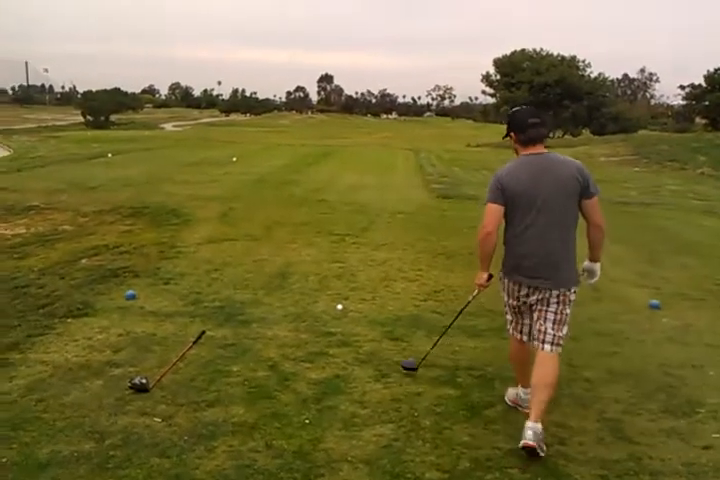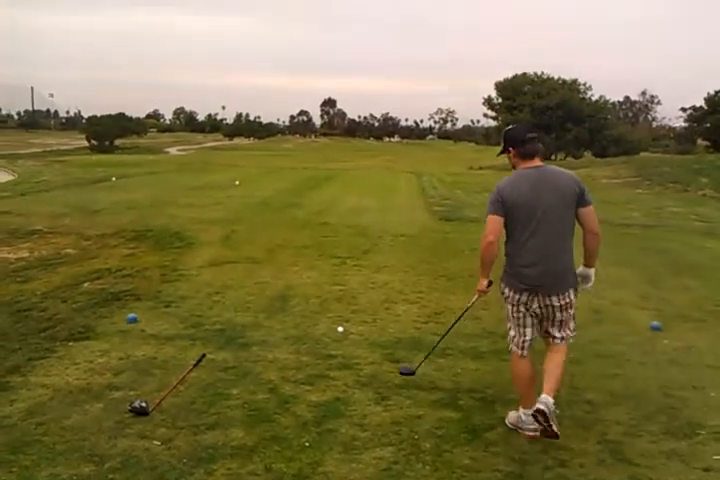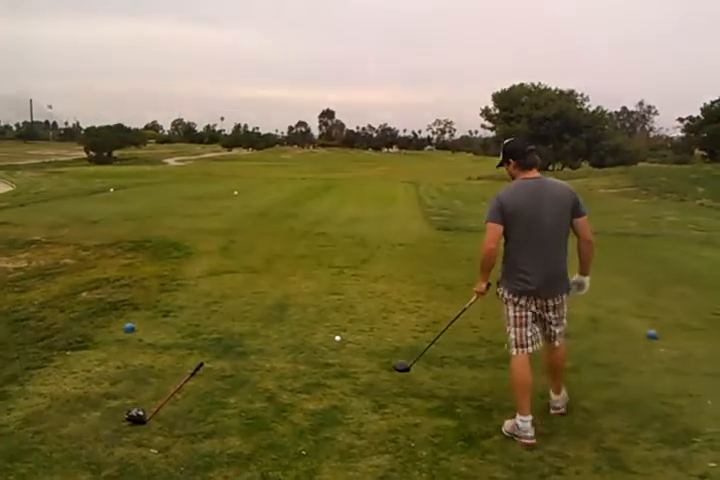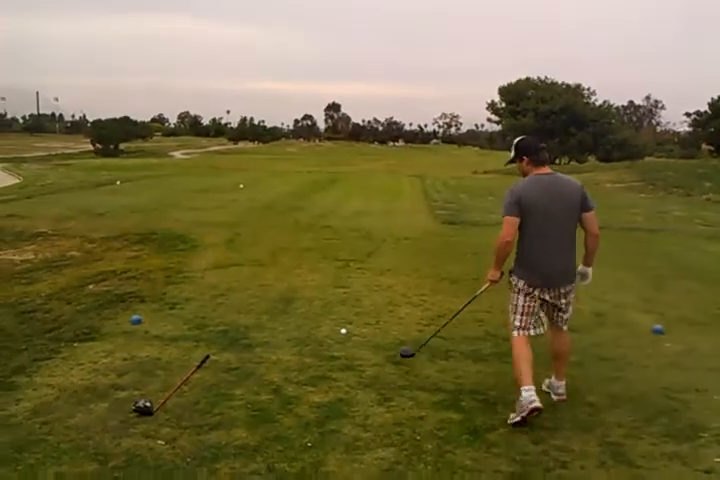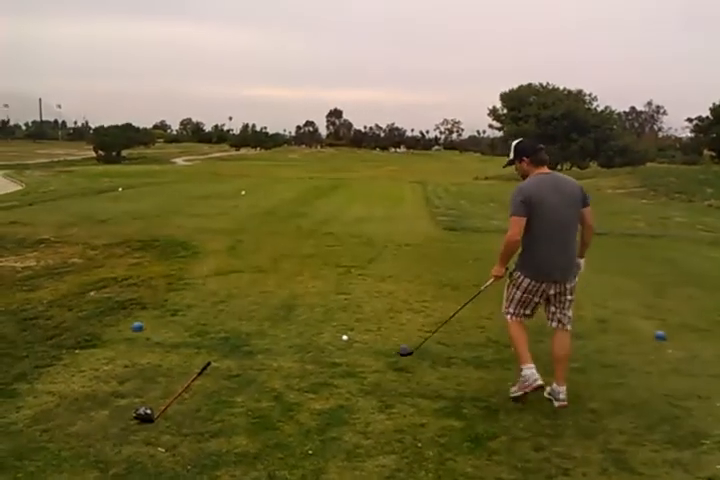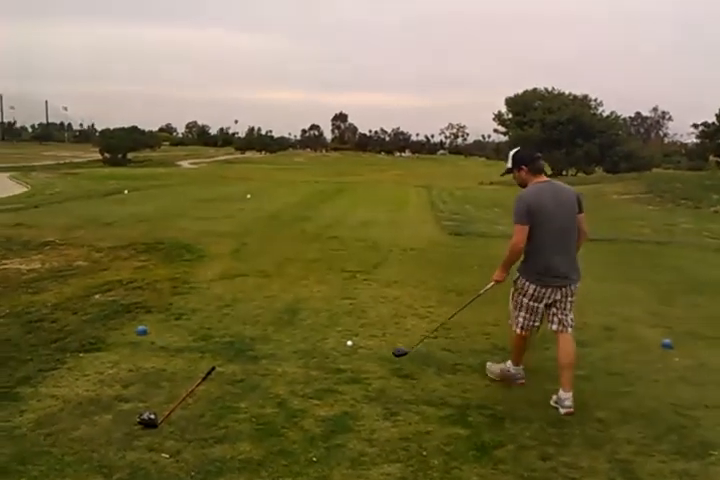
dt=0.2s
person 1, frame 1
left shoulder: (505, 175)
right shoulder: (575, 170)
left elbow: (488, 230)
right elbow: (597, 223)
left wrist: (483, 270)
right wrist: (594, 260)
left hip: (516, 274)
right hip: (559, 278)
left knee: (519, 336)
right knee: (548, 350)
left ankle: (524, 393)
right ankle: (533, 426)
person 1, frame 2
left shoulder: (504, 189)
right shoulder: (571, 181)
left elbow: (490, 240)
right elbow: (593, 230)
left wrist: (483, 277)
right wrist: (589, 267)
left hip: (518, 284)
right hip: (560, 283)
left knee: (520, 350)
right knee: (558, 343)
left ankle: (526, 415)
right ankle: (546, 401)
person 1, frame 3
left shoulder: (504, 197)
right shoulder: (566, 192)
left elbow: (490, 246)
right elbow: (587, 239)
left wrist: (483, 279)
right wrist: (584, 274)
left hip: (516, 287)
right hip: (555, 286)
left knee: (520, 352)
right knee: (555, 341)
left ankle: (524, 424)
right ankle: (558, 397)
person 1, frame 4
left shoulder: (519, 191)
right shoulder: (576, 188)
left elbow: (507, 238)
right elbow: (593, 232)
left wrist: (496, 268)
right wrist: (587, 265)
left hip: (528, 277)
right hip: (564, 277)
left knee: (520, 334)
right knee: (560, 329)
left ankle: (528, 396)
right ankle: (558, 385)
person 1, frame 5
left shoulder: (524, 190)
right shoulder: (574, 186)
left elbow: (515, 236)
right elbow: (589, 227)
left wrist: (501, 265)
right wrist: (579, 257)
left hip: (531, 272)
right hip: (565, 273)
left knee: (514, 316)
right knee: (561, 328)
left ankle: (529, 373)
right ankle: (559, 390)
person 1, frame 6
left shoulder: (526, 198)
right shoulder: (571, 193)
left elbow: (518, 244)
right elbow: (582, 232)
left wrist: (503, 270)
left hip: (535, 277)
right hip: (568, 277)
left knee: (522, 328)
right knee: (564, 332)
left ankle: (514, 370)
right ankle: (566, 396)
